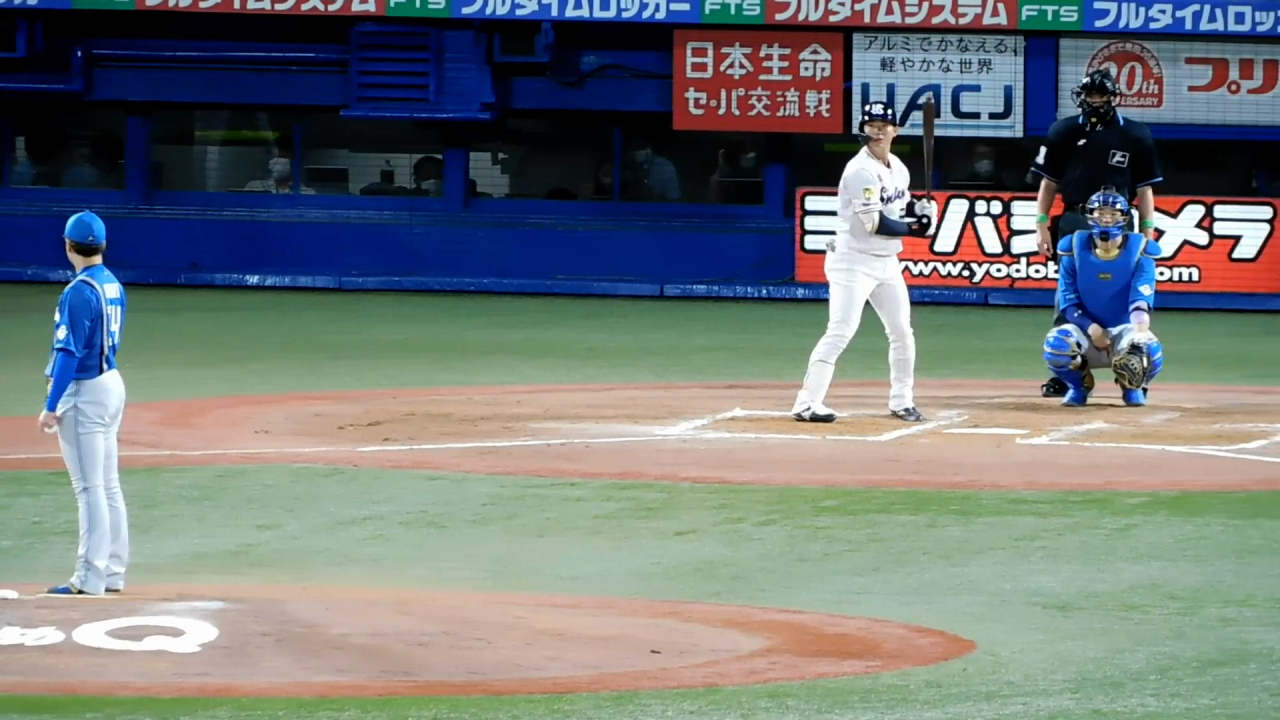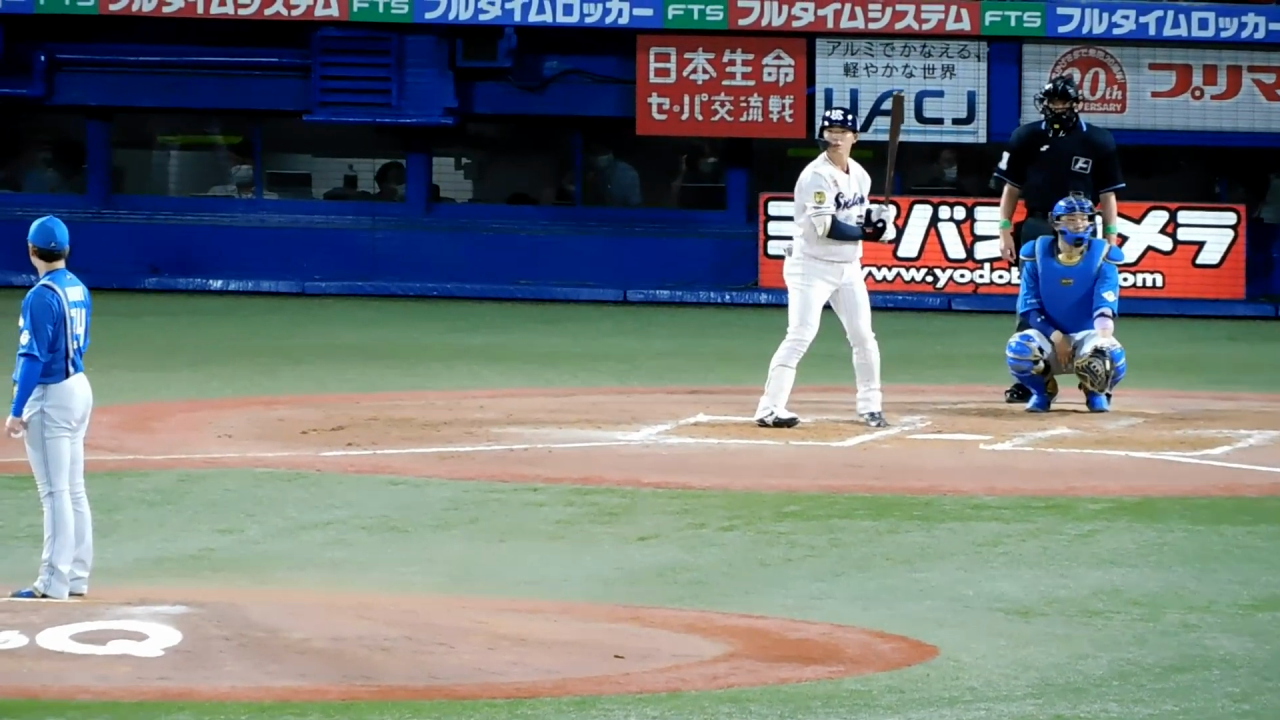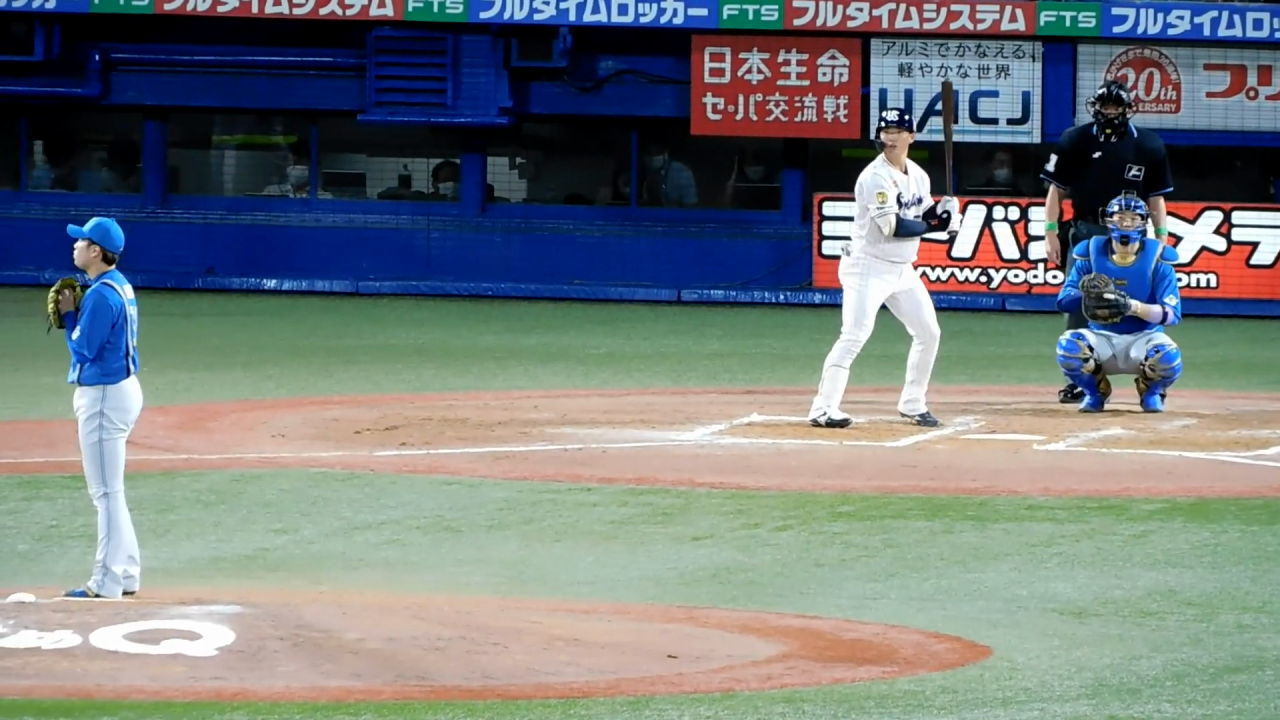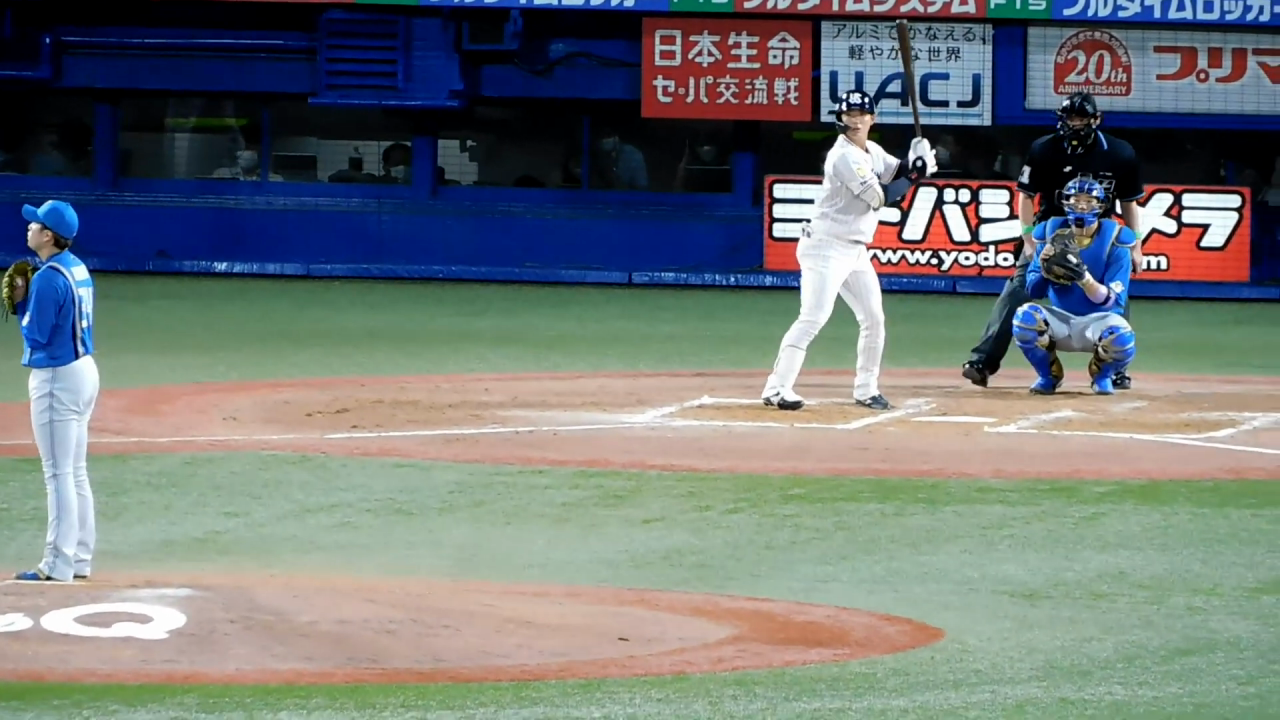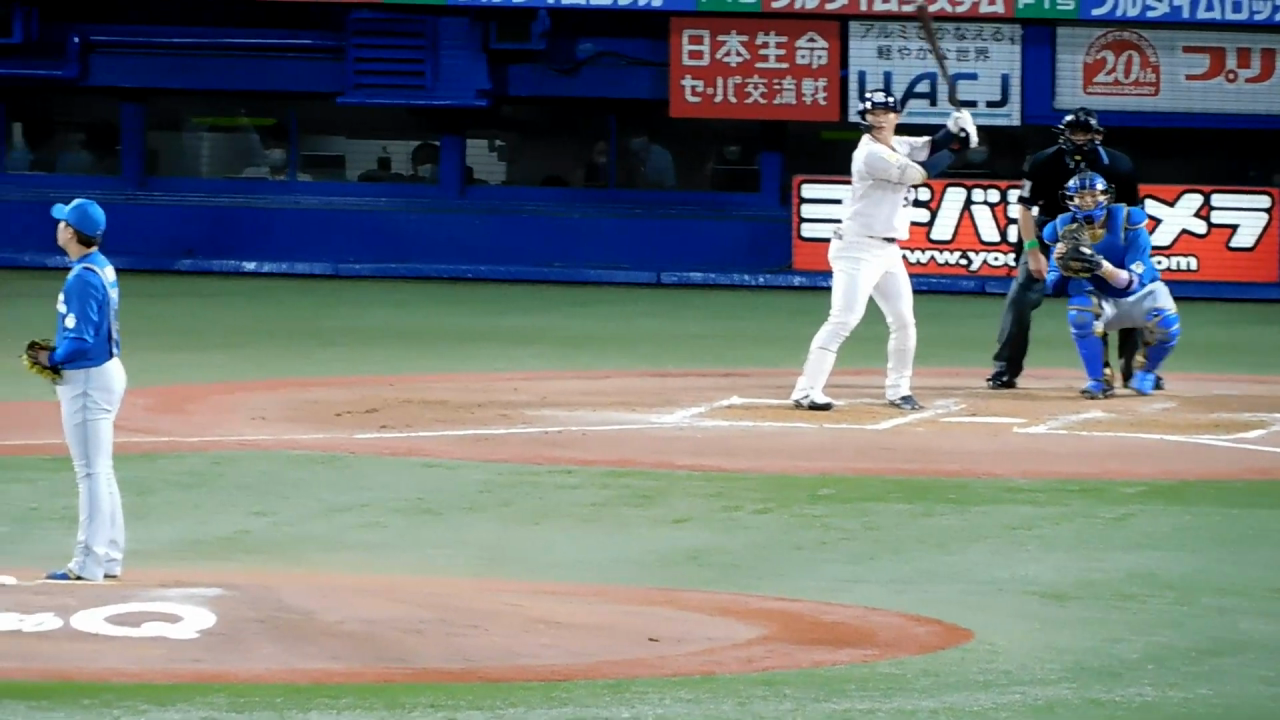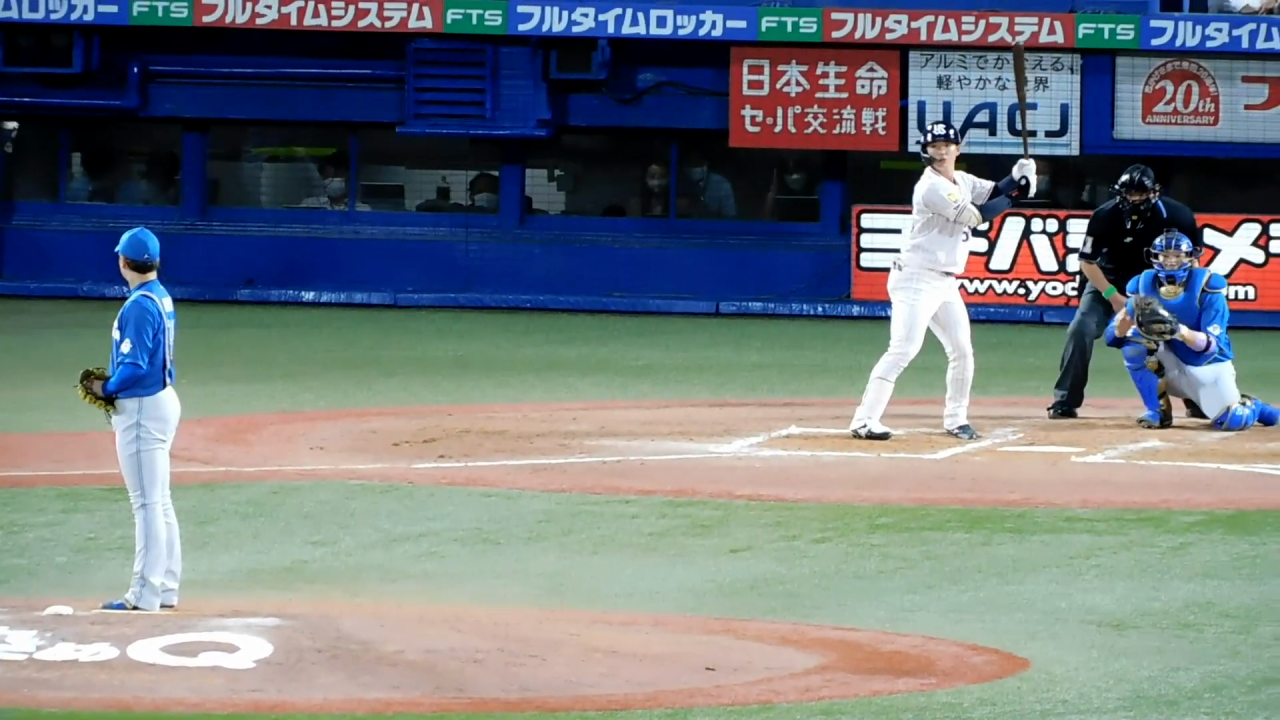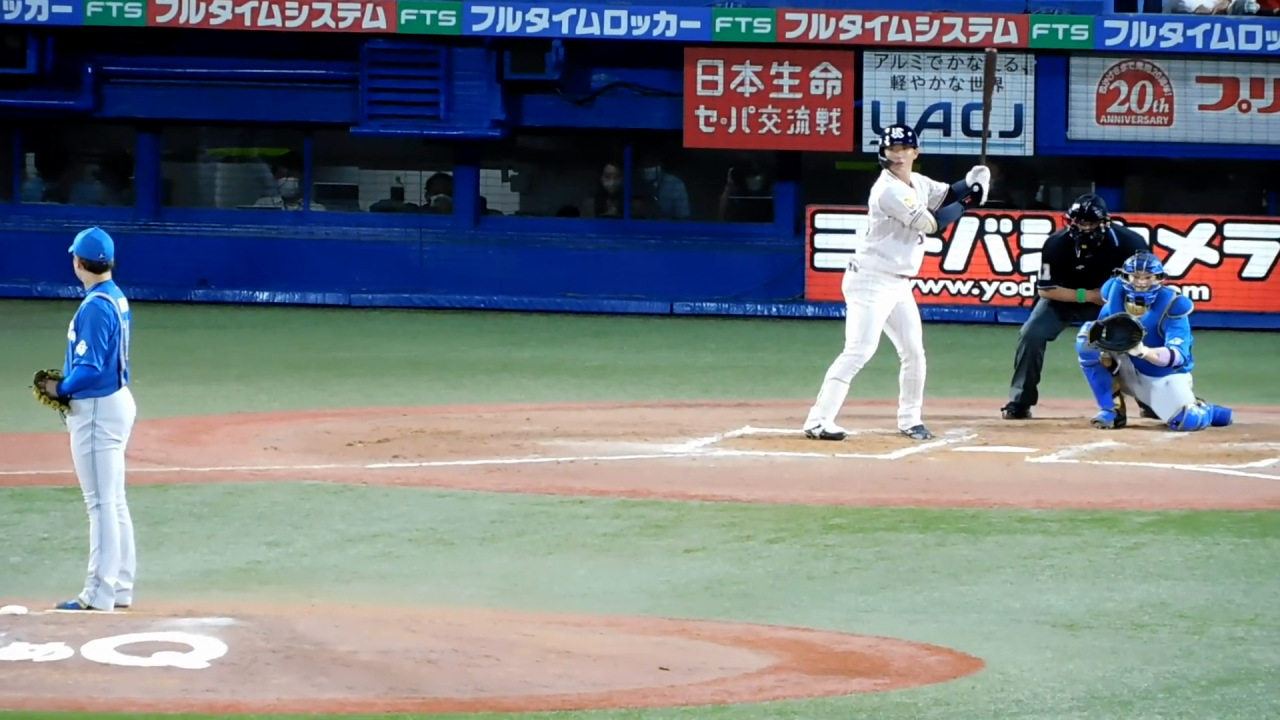
dt=0.7s
person 1, frame 1
left shoulder: (79, 291)
right shoulder: (113, 285)
left elbow: (69, 353)
left wrist: (51, 406)
left hip: (84, 392)
right hip: (111, 384)
left knee: (89, 488)
right knee: (108, 485)
left ankle: (91, 579)
right ankle: (112, 571)
person 1, frame 2
left shoulder: (41, 296)
right shoulder: (79, 289)
left elbow: (33, 358)
left wrist: (17, 410)
left hip: (51, 396)
right hip: (78, 388)
left knee: (54, 492)
right knee: (73, 489)
left ankle: (54, 582)
right ankle: (75, 575)
person 1, frame 3
left shoulder: (101, 294)
right shoulder: (117, 285)
left elbow: (82, 350)
left wrist: (68, 315)
right wrist: (73, 313)
left hip: (104, 396)
right hip: (119, 390)
left knee: (107, 492)
right knee: (109, 489)
left ankle: (107, 583)
right ankle: (126, 573)
person 1, frame 4
left shoulder: (48, 276)
right shoulder: (77, 267)
left elbow: (35, 336)
left wrist: (21, 304)
right wrist: (28, 300)
left hip: (58, 378)
right hip: (82, 371)
left knee: (59, 474)
right knee: (74, 472)
left ankle: (59, 565)
right ankle: (79, 557)
person 1, frame 5
left shoulder: (81, 278)
right shoulder: (102, 267)
left elbow: (80, 341)
left wrist: (50, 359)
right wrist: (57, 354)
left hip: (87, 380)
right hip: (104, 371)
left knee: (91, 472)
right knee: (101, 471)
left ankle: (88, 565)
right ankle: (109, 557)
person 1, frame 6
left shoulder: (138, 305)
right shoulder: (162, 297)
left elbow: (133, 365)
left wrist: (105, 388)
right wrist: (114, 385)
left hip: (143, 408)
right hip: (161, 399)
left knee: (146, 503)
right knee: (159, 501)
left ankle: (146, 594)
right ankle: (165, 587)
person 1, frame 7
left shoulder: (94, 306)
right shoulder: (117, 298)
left elbow: (89, 368)
left wrist: (59, 389)
right wrist: (68, 385)
left hip: (97, 409)
right hip: (115, 400)
left knee: (101, 502)
right knee: (114, 500)
left ankle: (99, 594)
right ankle: (119, 587)
person 2, frame 1
left shoulder: (899, 168)
right shoulder: (860, 170)
left elbow: (900, 206)
right elbow: (874, 223)
left wrist: (918, 209)
right wrist: (914, 228)
left hip: (887, 262)
right hip: (853, 261)
left knee: (902, 330)
right knee: (840, 332)
left ankle: (902, 401)
right ankle: (807, 403)
person 2, frame 2
left shoulder: (859, 174)
right shoulder: (815, 175)
right elbow: (827, 227)
left wrist: (877, 216)
right wrist: (869, 232)
left hip: (848, 267)
right hip: (811, 266)
left knee: (863, 335)
right knee: (800, 336)
left ankle: (869, 405)
right ankle: (769, 409)
person 2, frame 3
left shoulder: (919, 175)
right shoulder: (875, 176)
left elbow: (923, 215)
right elbow: (892, 227)
left wrist: (941, 213)
right wrist: (936, 225)
left hip: (903, 269)
right hip: (868, 266)
left knee: (928, 332)
right knee: (854, 336)
left ankle: (913, 404)
right ankle: (822, 409)
person 2, frame 4
left shoulder: (873, 151)
right shoulder: (844, 156)
left elbow: (897, 173)
right elbow: (878, 197)
left wrist: (915, 161)
right wrist: (913, 176)
left hip: (857, 249)
right hip: (826, 246)
left knee: (874, 319)
right knee: (812, 318)
left ankle: (866, 389)
right ankle: (777, 388)
person 2, frame 5
left shoulder: (898, 145)
right shoulder: (870, 153)
left elbow: (932, 145)
right elbow: (921, 173)
left wrist: (954, 129)
right wrist: (956, 147)
left hip: (888, 249)
right hip: (858, 247)
left knee: (903, 322)
right knee: (842, 319)
left ankle: (898, 389)
right ankle: (806, 390)
person 2, frame 6
left shoulder: (962, 180)
right shoulder: (931, 187)
left elbow: (993, 192)
right elbow: (977, 216)
left wrist: (1016, 177)
right wrist: (1016, 194)
left hip: (946, 281)
right hip: (917, 279)
left knee: (962, 351)
right knee: (902, 350)
left ankle: (956, 419)
right ankle: (865, 420)
person 2, frame 7
left shoulder: (917, 183)
right shoulder: (888, 190)
left elbow: (947, 195)
right elbow: (932, 223)
left wrist: (970, 183)
right wrist: (968, 199)
left hip: (899, 282)
right hip: (871, 280)
left knee: (914, 352)
right knee: (858, 351)
left ankle: (909, 419)
right ankle: (818, 421)
person 3, frame 1
left shoulder: (1136, 135)
right shoulder: (1064, 131)
left elbow: (1144, 189)
right elbow: (1049, 182)
left wrist: (1147, 233)
right wrist: (1042, 225)
right hip: (1074, 223)
person 3, frame 2
left shoulder: (1099, 141)
right shoulder: (1026, 137)
left elbow: (1107, 195)
right elbow: (1011, 188)
left wrist: (1110, 239)
right wrist: (1005, 230)
right hip: (1037, 229)
person 3, frame 3
left shoulder: (1149, 145)
right shoulder: (1074, 140)
left elbow: (1156, 198)
right elbow: (1056, 189)
left wrist: (1161, 239)
right wrist: (1051, 233)
right hip: (1086, 232)
person 3, frame 4
left shoulder: (1120, 153)
right shoulder: (1044, 149)
left elbow: (1129, 202)
right elbow: (1026, 196)
left wrist: (1135, 245)
right wrist: (1029, 239)
right knee: (1018, 290)
right ankle: (983, 360)
person 3, frame 5
left shoulder: (1118, 166)
right shoulder: (1043, 163)
right elbow: (1025, 208)
right wrist: (1033, 252)
right knee: (1020, 298)
left ankle: (1138, 369)
right ankle: (1005, 369)
person 3, frame 6
left shoulder: (1178, 215)
right shoulder: (1105, 216)
right elbow: (1087, 262)
right wrist: (1113, 297)
right hip: (1111, 280)
right knee: (1081, 329)
left ankle: (1197, 401)
right ankle: (1065, 401)
person 3, frame 7
left shoulder: (1130, 242)
right shoulder: (1057, 244)
right elbow: (1045, 290)
right wrist: (1087, 295)
right hip: (1064, 297)
right knee: (1032, 334)
right ankle: (1020, 402)
person 4, frame 1
left shoulder: (1139, 251)
right shoulder: (1074, 249)
left elbow: (1141, 301)
right elbow: (1067, 302)
left wrist: (1140, 338)
right wrist: (1092, 329)
left hip: (1125, 330)
right hip: (1085, 330)
left knee: (1150, 351)
right knee: (1055, 344)
left ankle: (1133, 386)
right ankle: (1079, 385)
person 4, frame 2
left shoulder: (1102, 257)
right shoulder: (1037, 254)
left elbow: (1105, 308)
right elbow: (1028, 308)
left wrist: (1103, 343)
right wrist: (1056, 337)
left hip: (1088, 336)
right hip: (1049, 337)
left knee: (1113, 358)
right knee: (1017, 349)
left ankle: (1096, 391)
right ankle: (1042, 390)
person 4, frame 3
left shoulder: (1157, 258)
right shoulder: (1091, 254)
left elbow: (1172, 314)
right elbow: (1063, 301)
left wrist: (1133, 306)
right wrist: (1089, 294)
left hip: (1143, 339)
right hip: (1102, 338)
left knee: (1169, 357)
right knee: (1068, 346)
left ankle: (1150, 391)
right ankle: (1096, 391)
person 4, frame 4
left shoulder: (1115, 241)
right shoulder: (1051, 233)
left elbow: (1113, 301)
right elbow: (1033, 292)
left wrist: (1084, 277)
right wrist: (1045, 269)
left hip: (1098, 320)
right hip: (1060, 319)
left knee: (1122, 341)
right knee: (1024, 317)
left ankle: (1102, 374)
right ankle: (1049, 374)
person 4, frame 5
left shoulder: (1127, 224)
right shoulder: (1063, 231)
left elbow: (1133, 281)
right elbow: (1054, 289)
left wrist: (1100, 265)
right wrist: (1061, 267)
left hip: (1142, 292)
right hip: (1102, 298)
left knee: (1166, 324)
right knee: (1080, 312)
left ankle: (1146, 369)
right ankle: (1099, 380)
person 4, frame 6
left shoulder: (1207, 288)
right shoulder: (1144, 286)
left elbow: (1213, 345)
right elbow: (1112, 337)
left wrist: (1180, 331)
right wrist: (1122, 326)
left hip: (1208, 367)
right hip: (1171, 369)
left knee: (1233, 420)
right knee: (1135, 338)
left ankle: (1253, 407)
right ankle: (1157, 411)
person 4, frame 7
left shoulder: (1171, 306)
right shoulder: (1115, 295)
left elbow: (1179, 356)
left wrist: (1143, 351)
left hip: (1166, 377)
right hip: (1128, 372)
left knee: (1188, 421)
right knee: (1089, 332)
left ankle: (1207, 411)
right ankle: (1111, 410)
